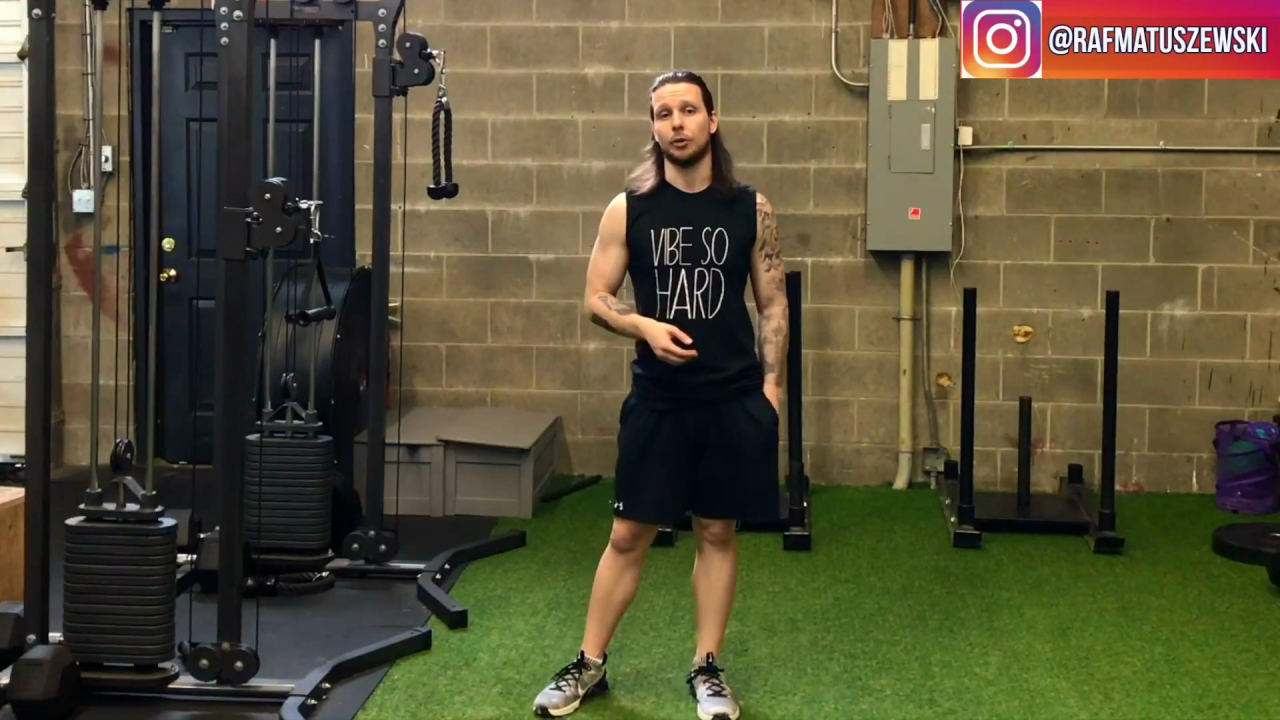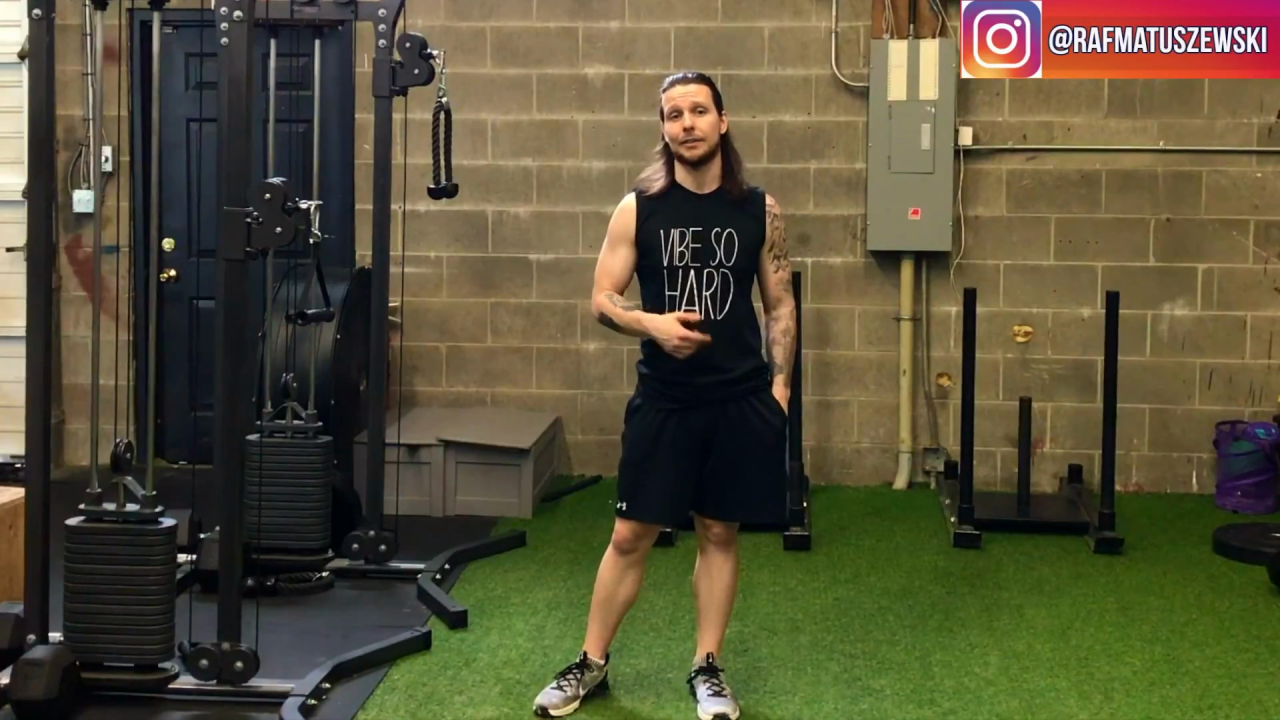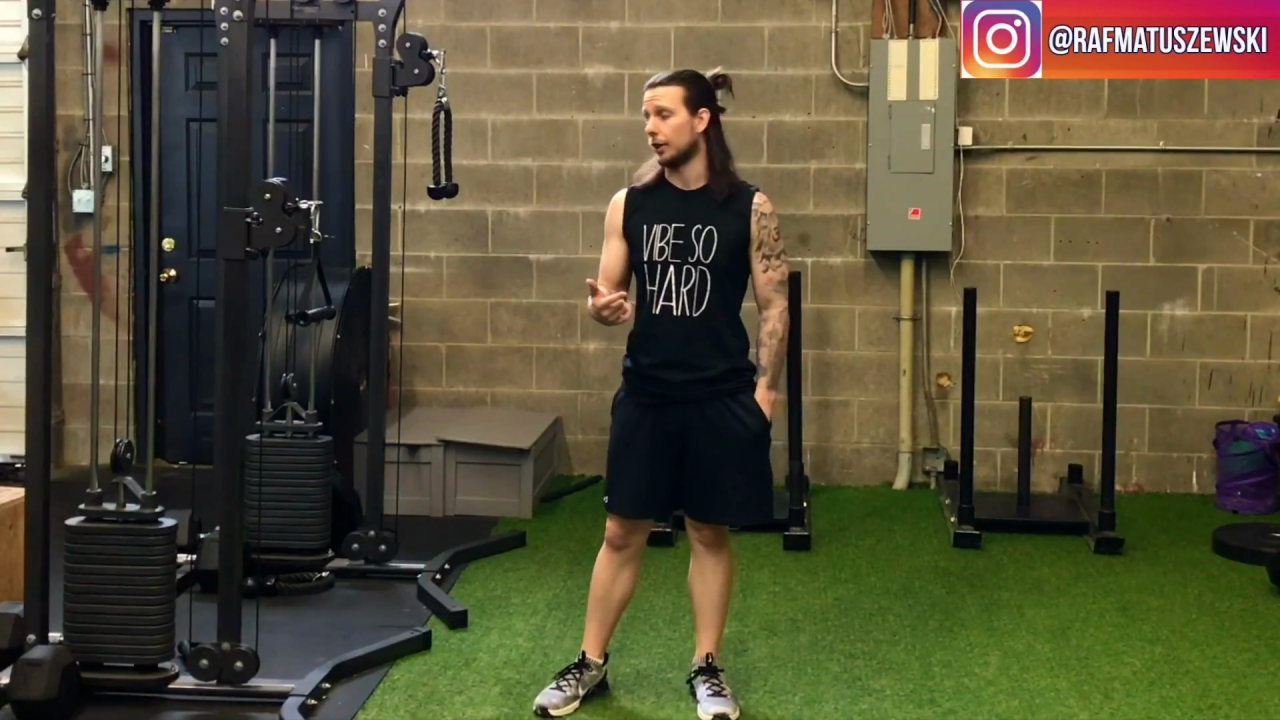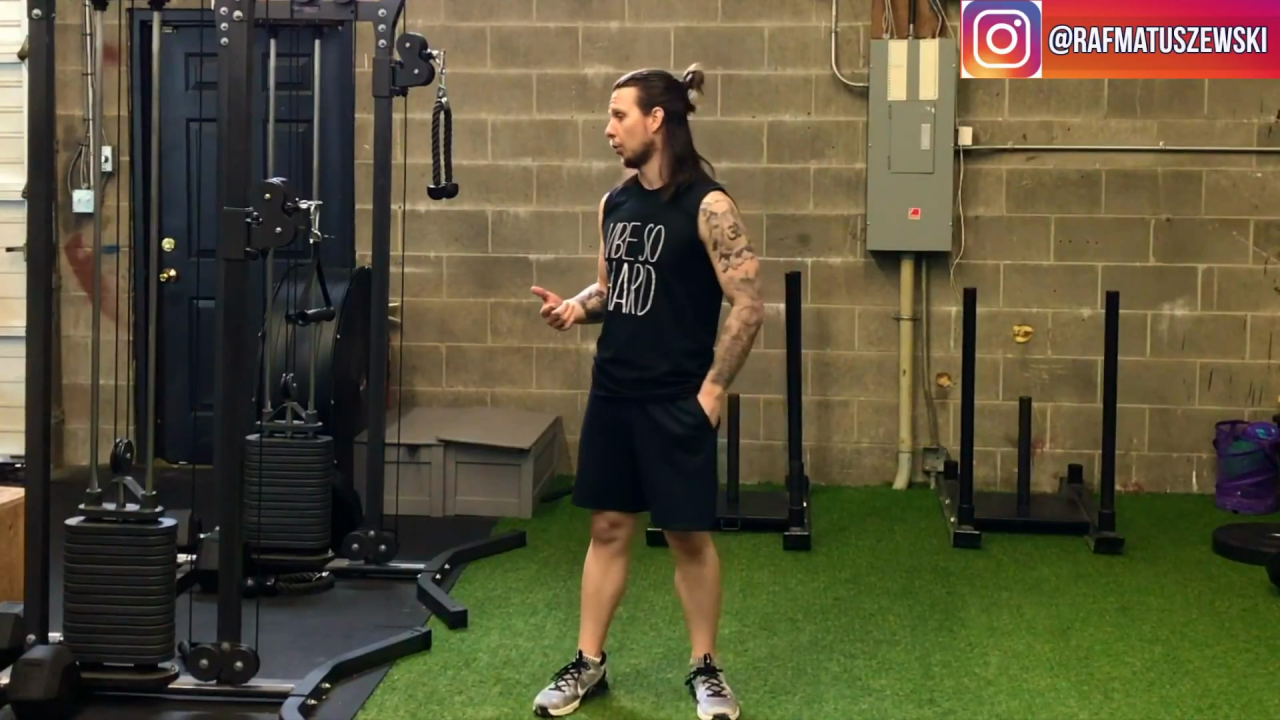
dt=0.4s
person 1, frame 1
left shoulder: (750, 208)
right shoulder: (628, 208)
left elbow: (773, 303)
right elbow: (596, 296)
left wrist: (771, 383)
right wrist: (645, 326)
left hip: (734, 399)
right hip: (657, 399)
left knee: (718, 531)
right knee: (629, 533)
right ankle: (589, 664)
person 1, frame 2
left shoulder: (759, 210)
right shoulder: (638, 208)
left elbow: (780, 304)
right elbow: (603, 298)
left wrist: (780, 383)
right wrist: (652, 322)
left hip: (740, 398)
right hip: (663, 398)
left knee: (719, 533)
right knee: (631, 534)
left ankle: (707, 668)
right ankle: (591, 663)
person 1, frame 3
left shoulder: (750, 207)
right shoulder: (630, 202)
left elbow: (774, 305)
right elbow: (608, 287)
left wrist: (764, 386)
right wrist: (605, 305)
left hip: (721, 397)
right hip: (645, 395)
left knee: (710, 533)
right knee: (622, 530)
left ankle: (706, 667)
right ankle: (590, 663)
person 1, frame 4
left shoulder: (708, 205)
right shoulder: (615, 203)
left elbow: (748, 305)
left wrist: (713, 388)
right wrist: (574, 307)
left hip: (676, 399)
right hip: (612, 393)
left knee: (688, 536)
right knee: (608, 527)
left ankle: (704, 667)
right ankle: (588, 662)
